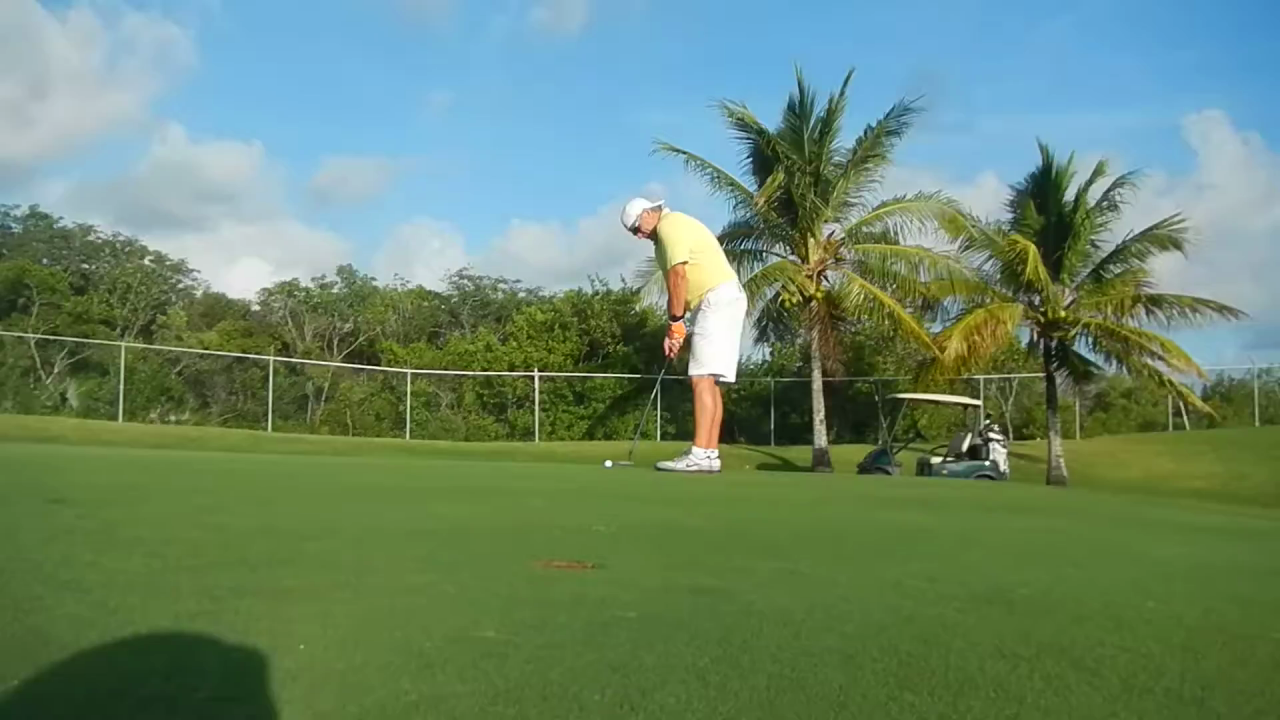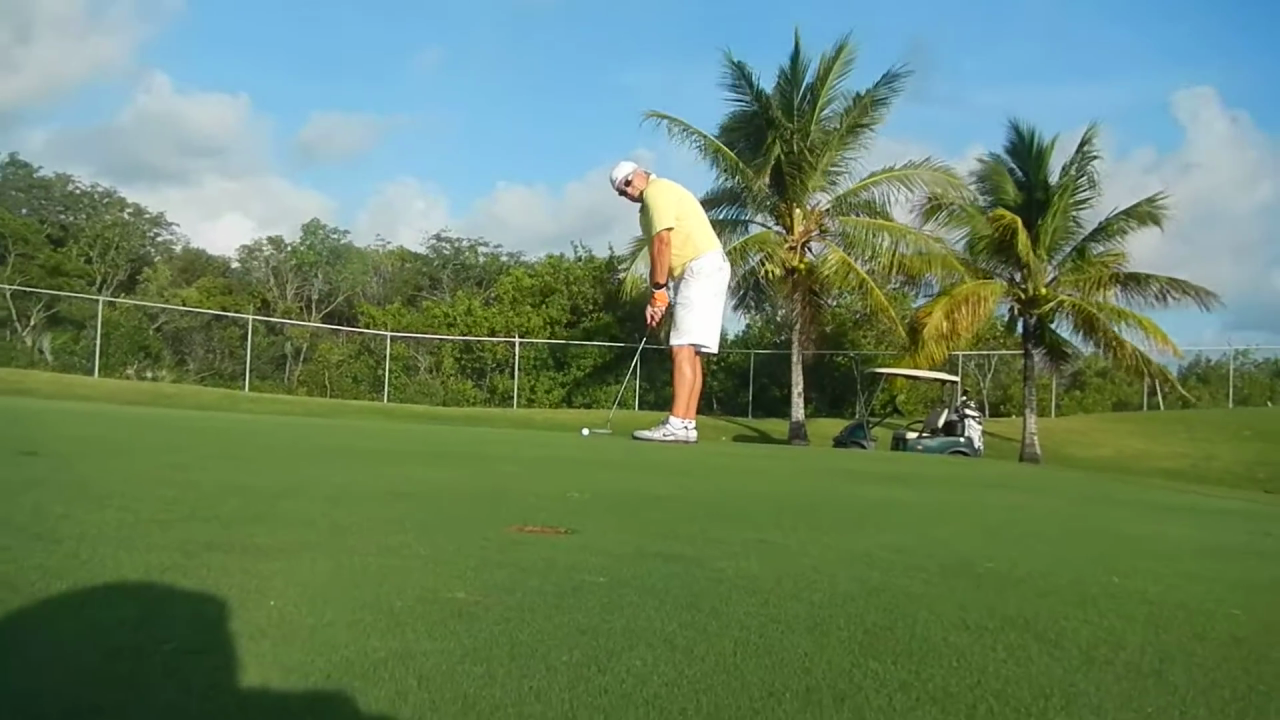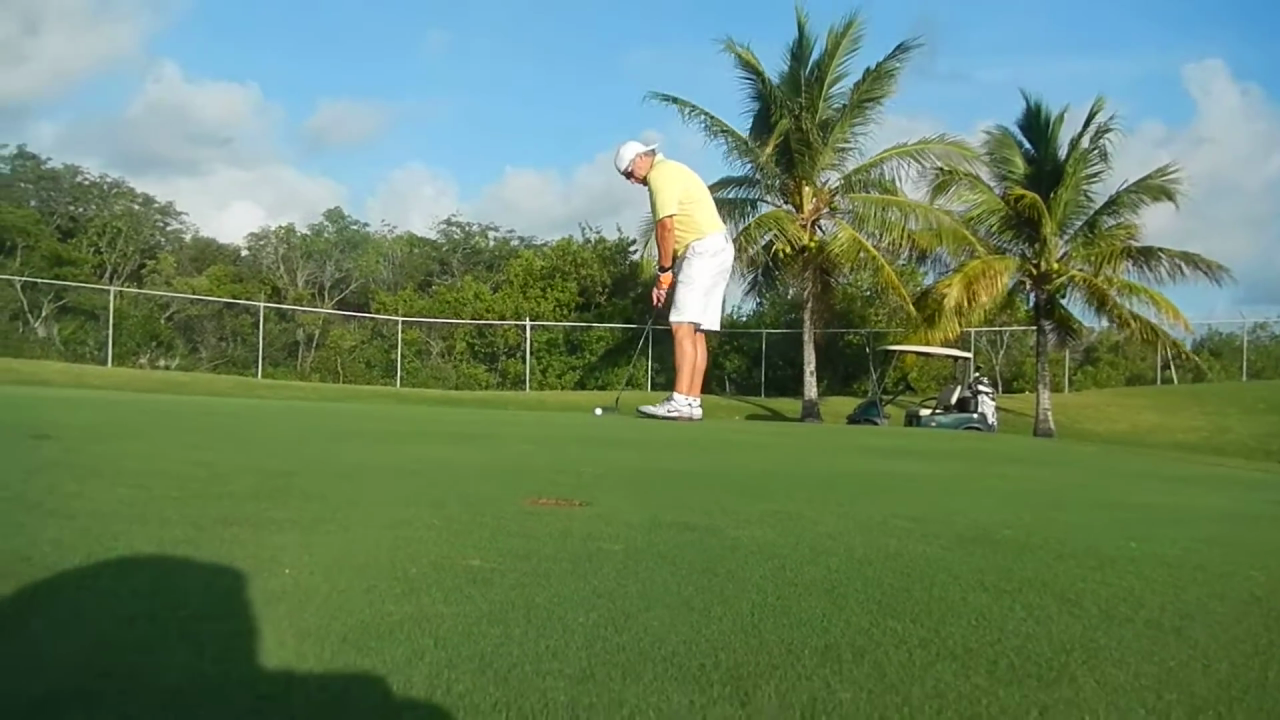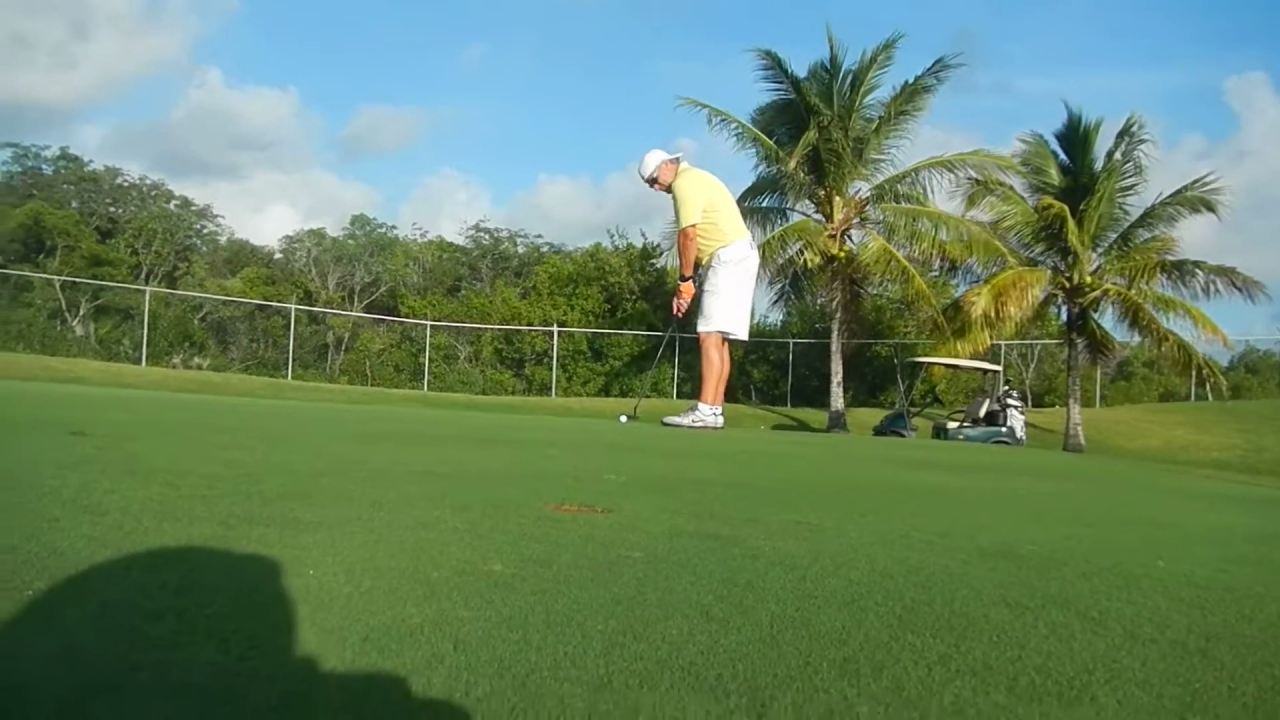
dt=1s
person 1, frame 1
left shoulder: (670, 224)
right shoulder: (661, 241)
left elbow: (678, 276)
right elbow: (676, 286)
left wrist: (675, 323)
right wrist: (674, 330)
left hip: (719, 300)
right hip: (713, 303)
left knee: (703, 378)
right knee: (709, 380)
left ankle: (699, 454)
right ankle: (710, 453)
person 1, frame 2
left shoulder: (657, 190)
right shoulder: (645, 210)
left elbow: (663, 242)
right elbow: (656, 256)
left wrist: (658, 290)
right wrist: (655, 298)
left hip: (703, 268)
right hip: (695, 273)
left knee: (683, 347)
right knee: (690, 350)
left ankle: (677, 424)
right ankle: (687, 424)
person 1, frame 3
left shoulder: (660, 173)
right shoulder: (667, 173)
left elbow: (666, 227)
right elbow: (674, 228)
left wrist: (664, 272)
right wrist: (667, 274)
left hip: (705, 250)
right hip: (708, 250)
left knee: (683, 324)
right knee: (694, 328)
left ankle: (680, 401)
right ankle: (692, 402)
person 1, frame 4
left shoulder: (685, 181)
right shoulder: (692, 181)
left elbow: (689, 236)
right elbow: (697, 237)
left wrist: (684, 282)
right wrist: (687, 284)
left hip: (730, 257)
right hip: (732, 258)
left knee: (711, 334)
right knee: (718, 336)
left ankle: (706, 410)
right ankle: (714, 410)
